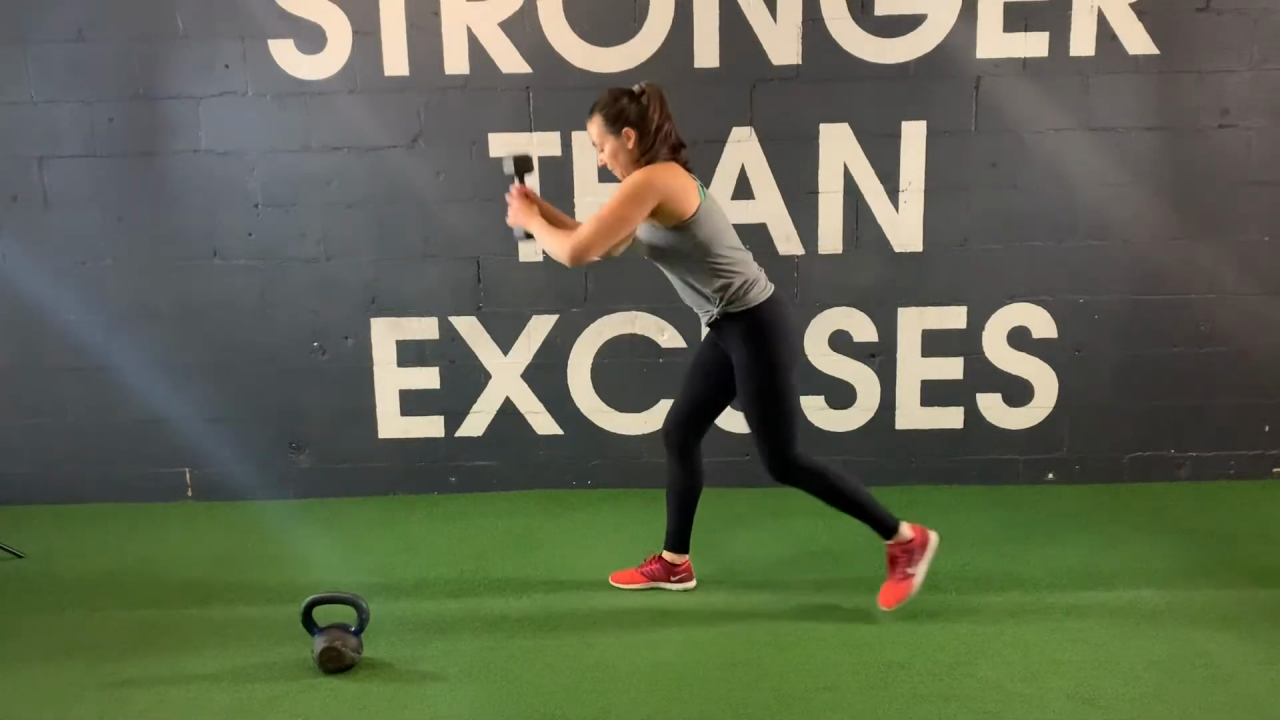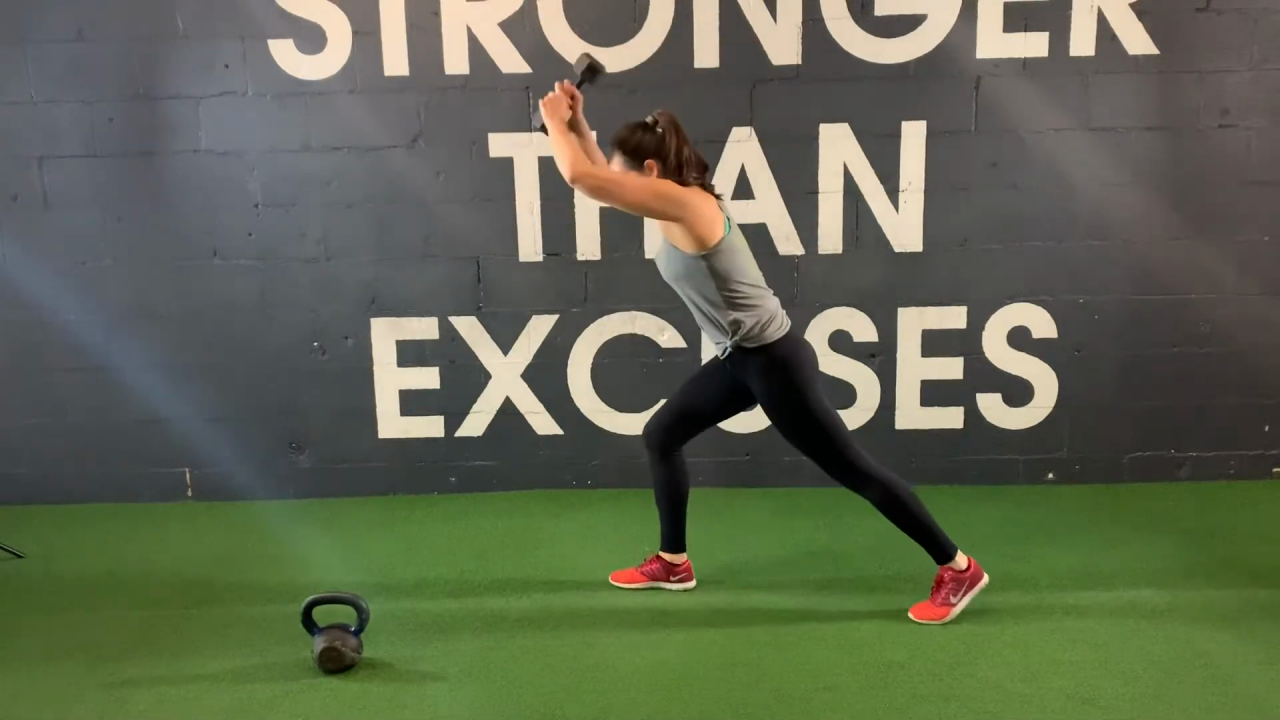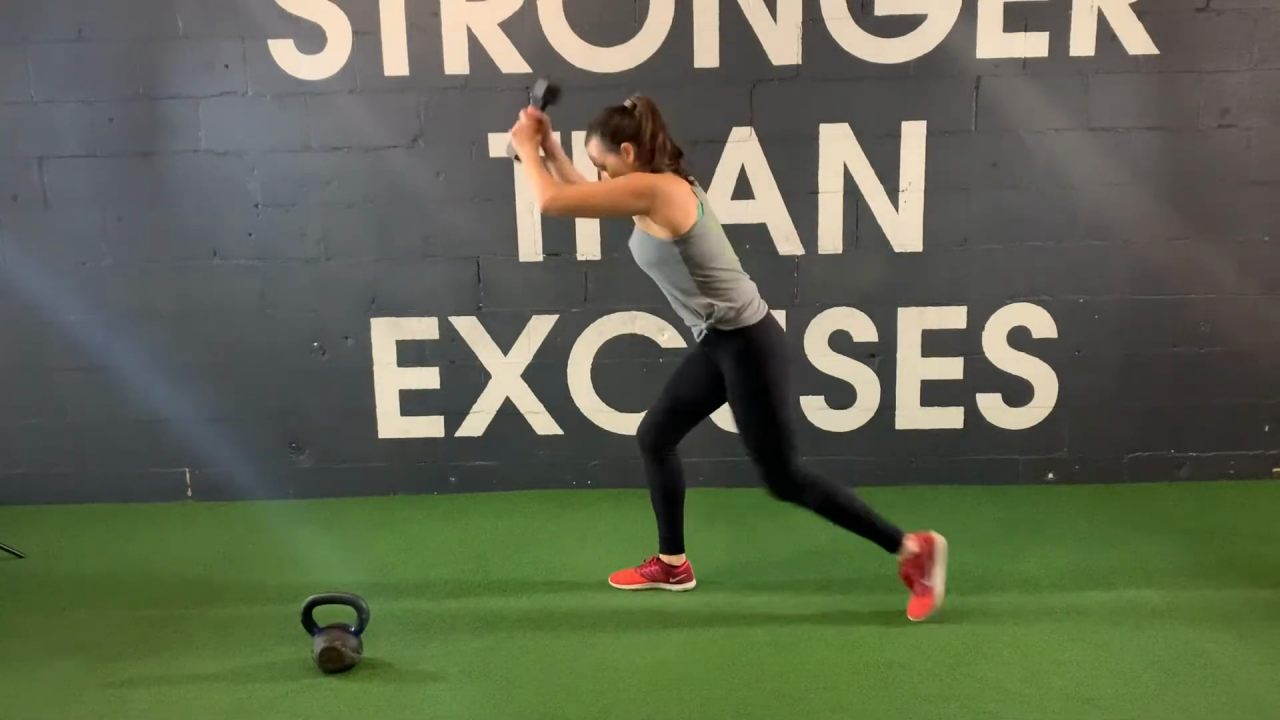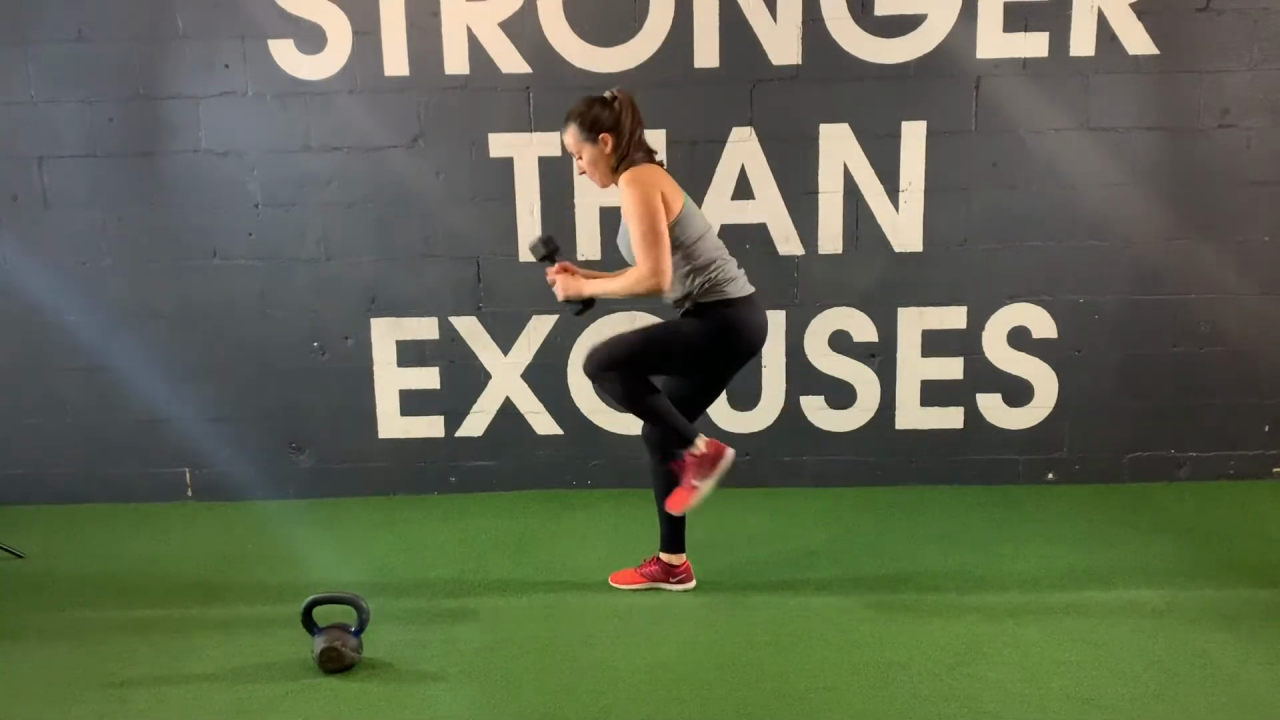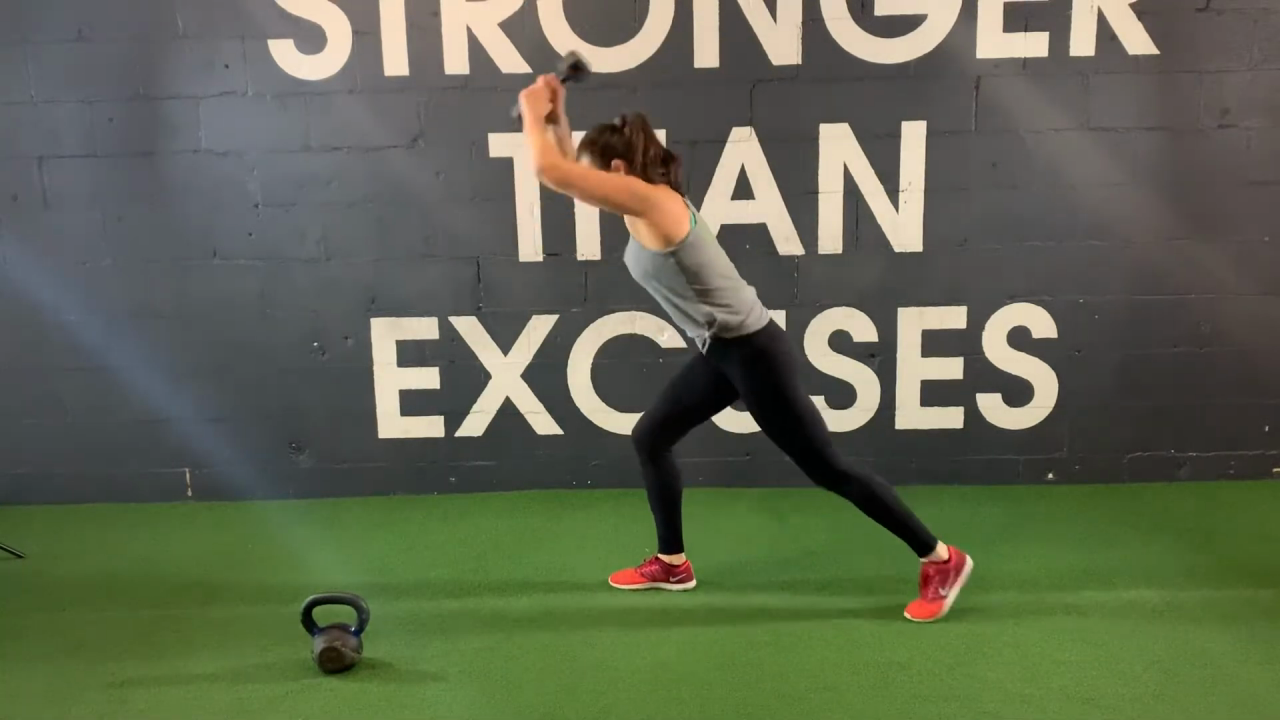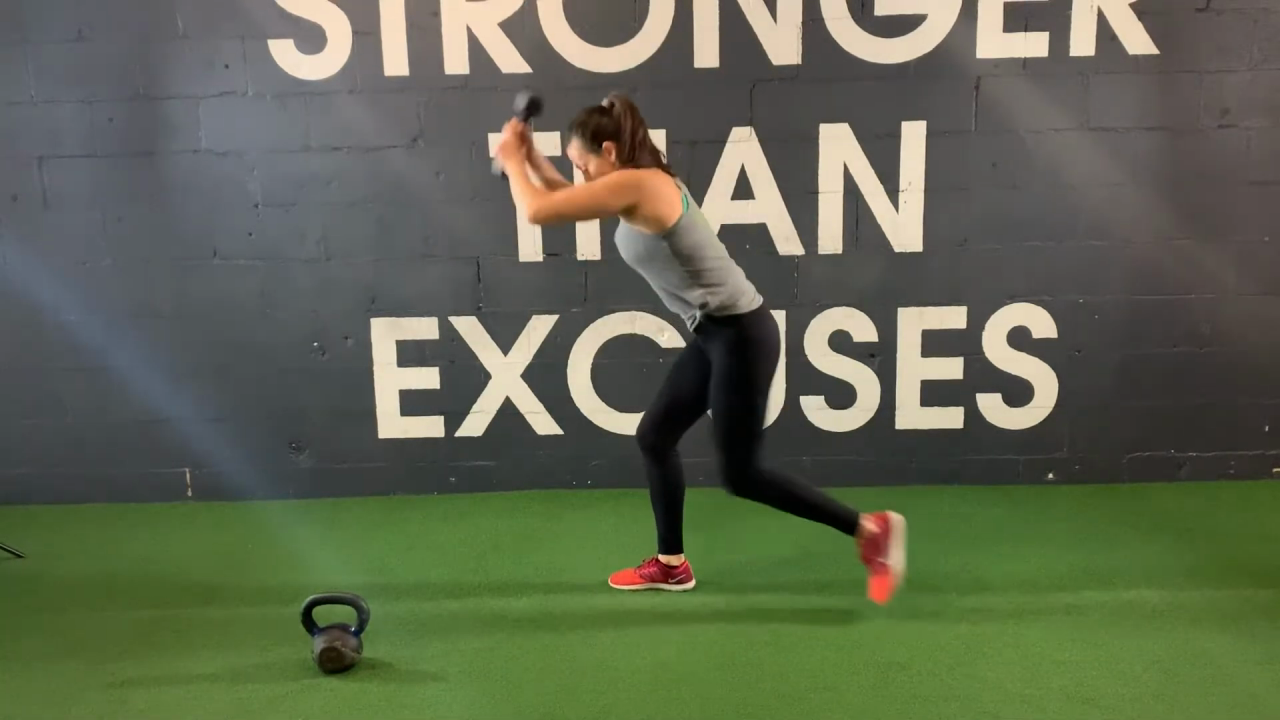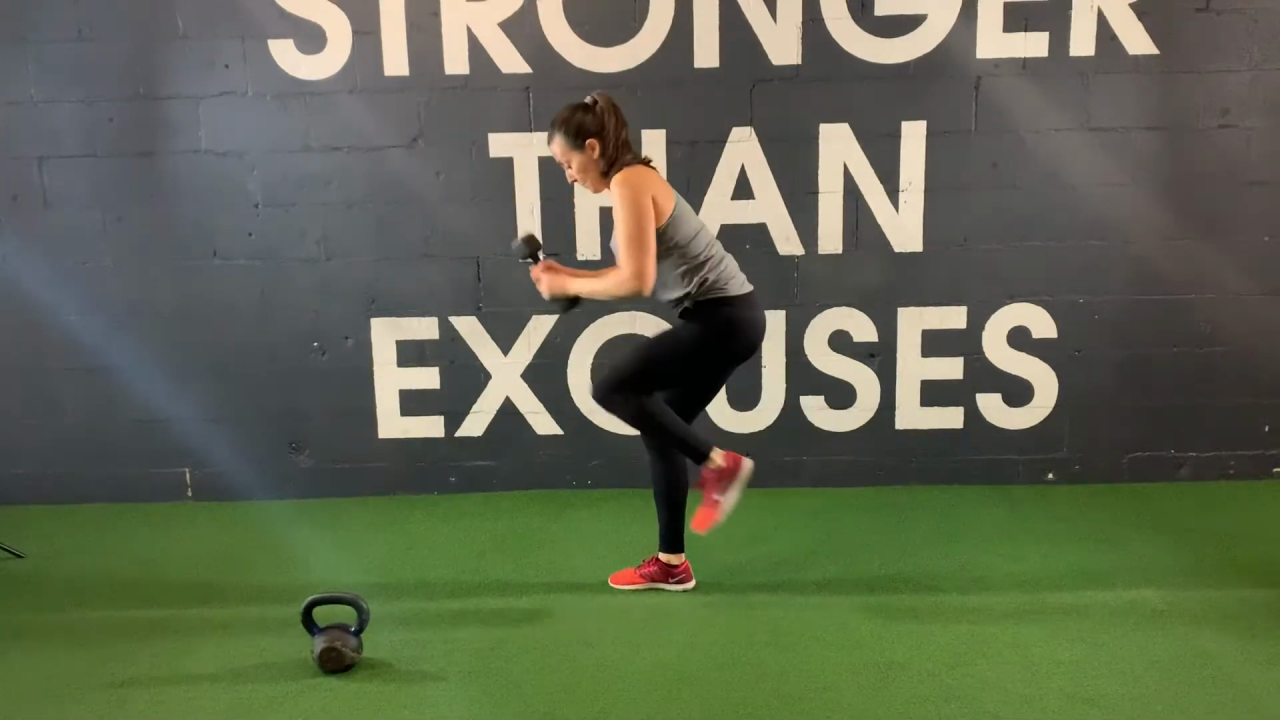
dt=0.4s
person 1, frame 1
left shoulder: (653, 183)
right shoulder: (655, 180)
left elbow: (577, 251)
right elbow: (600, 241)
left wrist: (531, 222)
right wrist: (541, 210)
left hip: (755, 325)
right hip: (730, 327)
left knee: (782, 461)
right knee: (680, 436)
left ankle: (906, 541)
right ankle: (674, 563)
person 1, frame 2
left shoulder: (681, 202)
right shoulder: (684, 200)
left elbow: (580, 177)
right elbow: (600, 177)
left wrist: (555, 122)
right wrist: (576, 124)
left hip: (773, 360)
right hip: (741, 358)
left knee: (851, 469)
right knee: (660, 437)
left ankle: (959, 569)
right ankle: (673, 563)
person 1, frame 3
left shoulder: (655, 188)
right shoulder: (661, 188)
left elbow: (548, 198)
right elbow: (572, 191)
left wrist: (526, 150)
right wrist: (548, 145)
left hip: (747, 343)
right hip: (718, 343)
left knee: (782, 476)
right knee: (654, 437)
left ankle: (914, 550)
right ankle: (671, 561)
person 1, frame 4
left shoulder: (640, 182)
right shoulder: (639, 180)
left elbow: (652, 279)
right elbow: (642, 272)
left wrist: (585, 285)
right wrist: (580, 277)
left hip: (727, 320)
right hip: (717, 320)
left knee: (602, 363)
right knee: (662, 430)
left ankle: (701, 452)
right ankle: (672, 563)
person 1, frame 5
left shoulder: (648, 198)
right shoulder: (652, 199)
left elbow: (549, 173)
right elbow: (572, 172)
left wrist: (532, 116)
right wrist: (554, 121)
left hip: (753, 351)
right hip: (724, 351)
left knee: (824, 468)
right knee: (650, 438)
left ankle: (943, 561)
right ankle: (671, 563)
person 1, frame 6
left shoulder: (636, 183)
right shoulder: (646, 182)
left elbow: (537, 211)
right elbow: (561, 199)
left wrist: (511, 159)
right wrist: (532, 160)
left hip: (737, 334)
right hip: (713, 336)
left knee: (740, 474)
right knee: (654, 436)
left ankle: (871, 530)
right ankle: (670, 563)
person 1, frame 7
left shoulder: (631, 184)
right shoulder: (628, 182)
left elbow: (634, 282)
right elbow: (625, 270)
left wrist: (569, 284)
right wrist: (561, 274)
left hip: (728, 317)
right hip: (710, 317)
left knee: (612, 388)
right knee: (656, 429)
left ankle: (718, 464)
right ankle: (671, 563)
